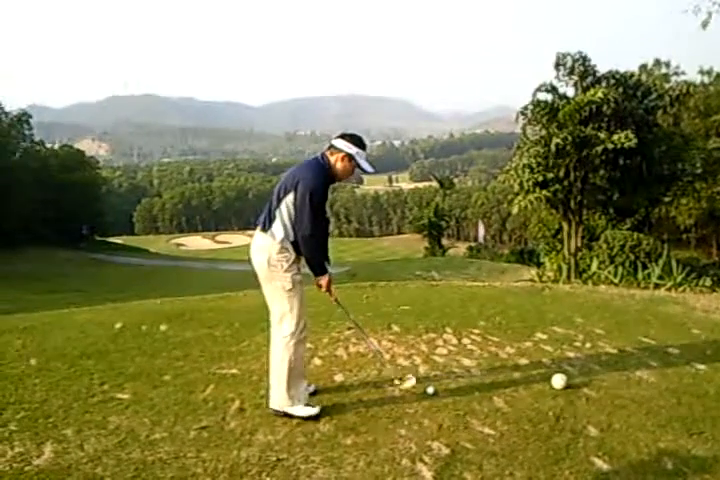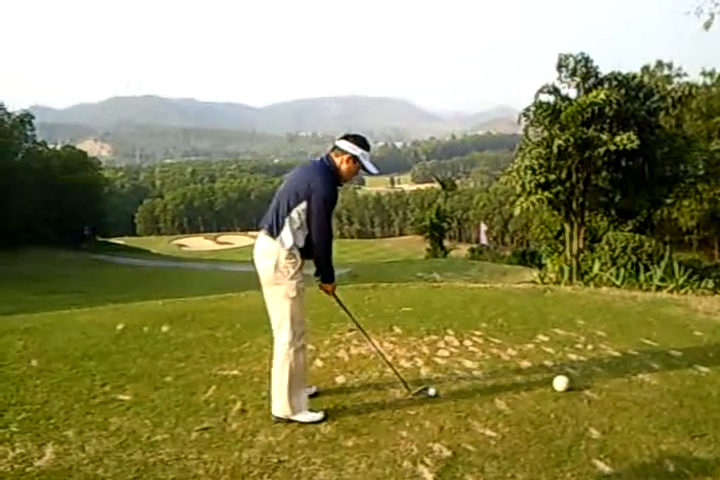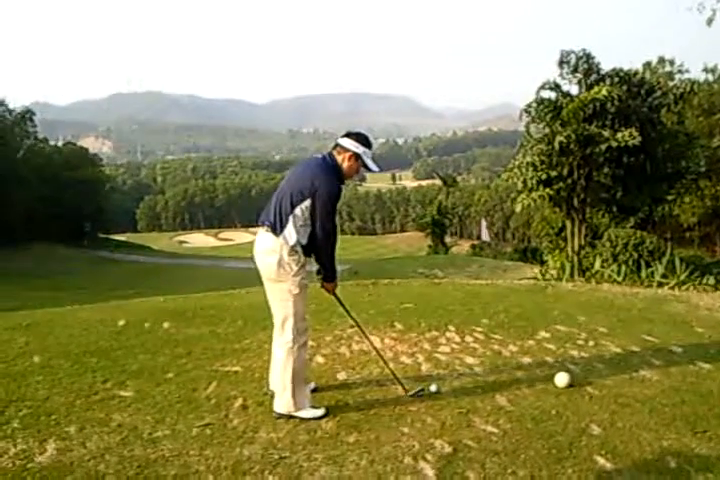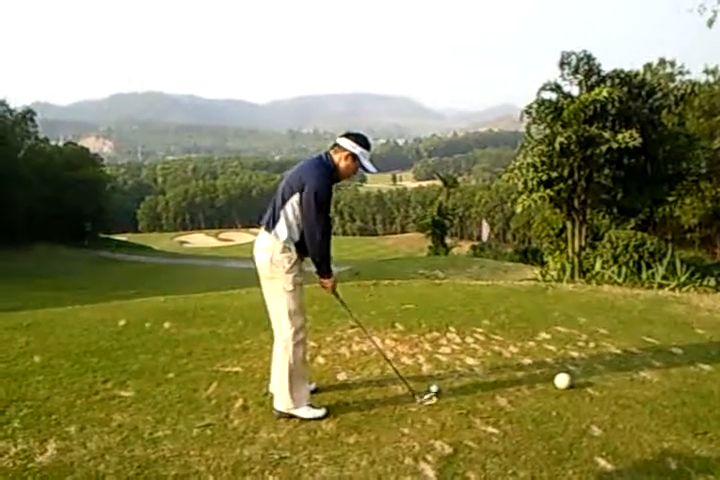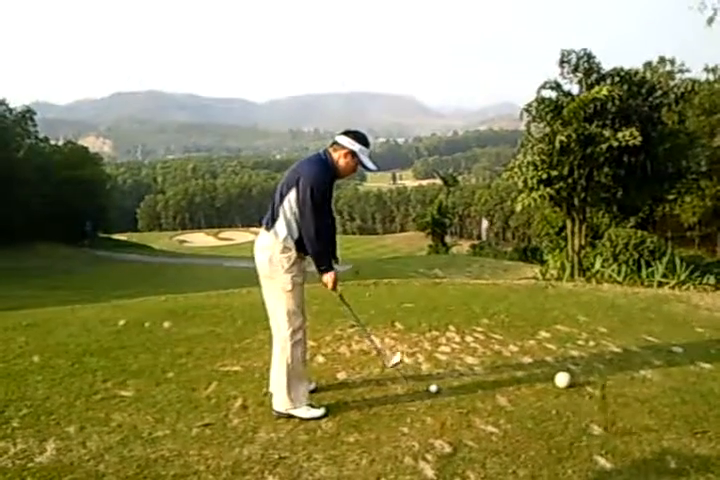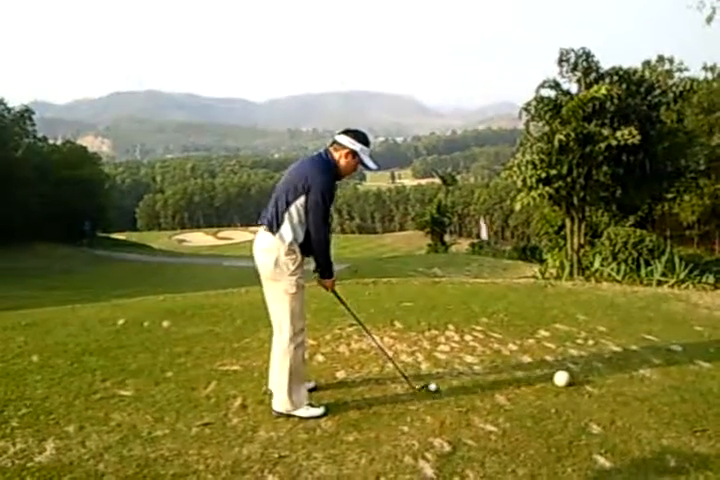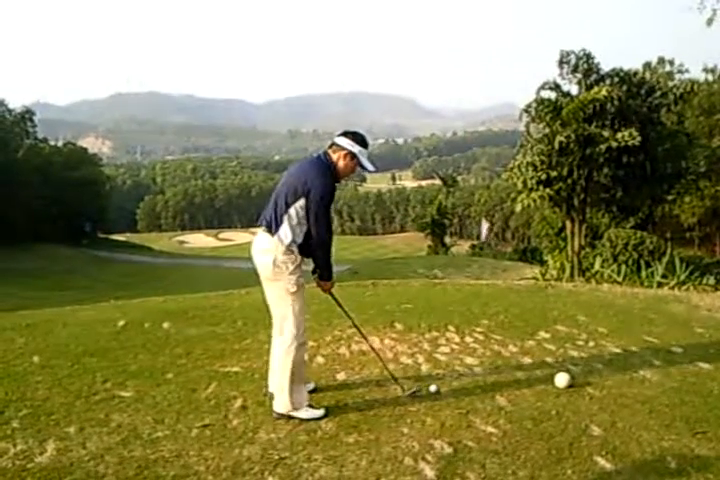
dt=0.3s
person 1, frame 1
left shoulder: (315, 173)
right shoulder: (313, 178)
left elbow: (317, 226)
right elbow: (306, 230)
left wrist: (323, 267)
right wrist: (320, 271)
left hip: (277, 250)
right hip: (275, 252)
left knee: (285, 323)
right knee: (292, 326)
left ankle: (286, 384)
right ankle: (286, 398)
person 1, frame 2
left shoulder: (312, 170)
right shoulder: (323, 185)
right elbow: (321, 235)
left wrist: (322, 271)
right wrist: (327, 276)
left hip: (272, 248)
right hip: (280, 256)
left knee: (288, 327)
right knee: (291, 333)
left ankle: (288, 386)
right ankle: (288, 407)
person 1, frame 3
left shoulder: (313, 166)
right shoulder: (327, 182)
right elbow: (324, 232)
left wrist: (324, 269)
right wrist: (329, 275)
left hip: (269, 243)
right hip: (282, 252)
left knee: (287, 323)
right knee: (293, 330)
left ankle: (282, 382)
right ankle: (289, 403)
person 1, frame 4
left shoulder: (318, 171)
right shoulder: (317, 177)
left elbow: (320, 224)
right elbow: (313, 230)
left wrist: (325, 267)
right wrist: (325, 273)
left hip: (284, 251)
right hip: (278, 253)
left knee: (293, 323)
right knee: (291, 328)
left ankle: (285, 383)
right ankle: (290, 401)
person 1, frame 5
left shoulder: (321, 172)
right shoulder: (314, 173)
left elbow: (324, 221)
right elbow: (310, 225)
left wrist: (332, 262)
right wrist: (325, 268)
left hip: (288, 251)
right hip: (278, 252)
left knee: (295, 322)
right knee: (289, 328)
left ankle: (286, 382)
right ankle: (288, 401)
person 1, frame 6
left shoulder: (311, 165)
right shoulder: (321, 177)
right elbow: (319, 229)
left wrist: (322, 267)
right wrist: (326, 272)
left hip: (273, 245)
right hip: (280, 252)
left knee: (287, 323)
right knee: (290, 328)
left ankle: (283, 381)
right ankle: (287, 401)
person 1, frame 7
left shoulder: (310, 166)
right shoulder: (321, 179)
right elbow: (320, 231)
left wrist: (318, 267)
right wrist: (325, 273)
left hip: (270, 245)
right hip: (279, 253)
left knee: (285, 324)
right knee: (292, 329)
left ankle: (281, 383)
right ankle: (289, 403)
